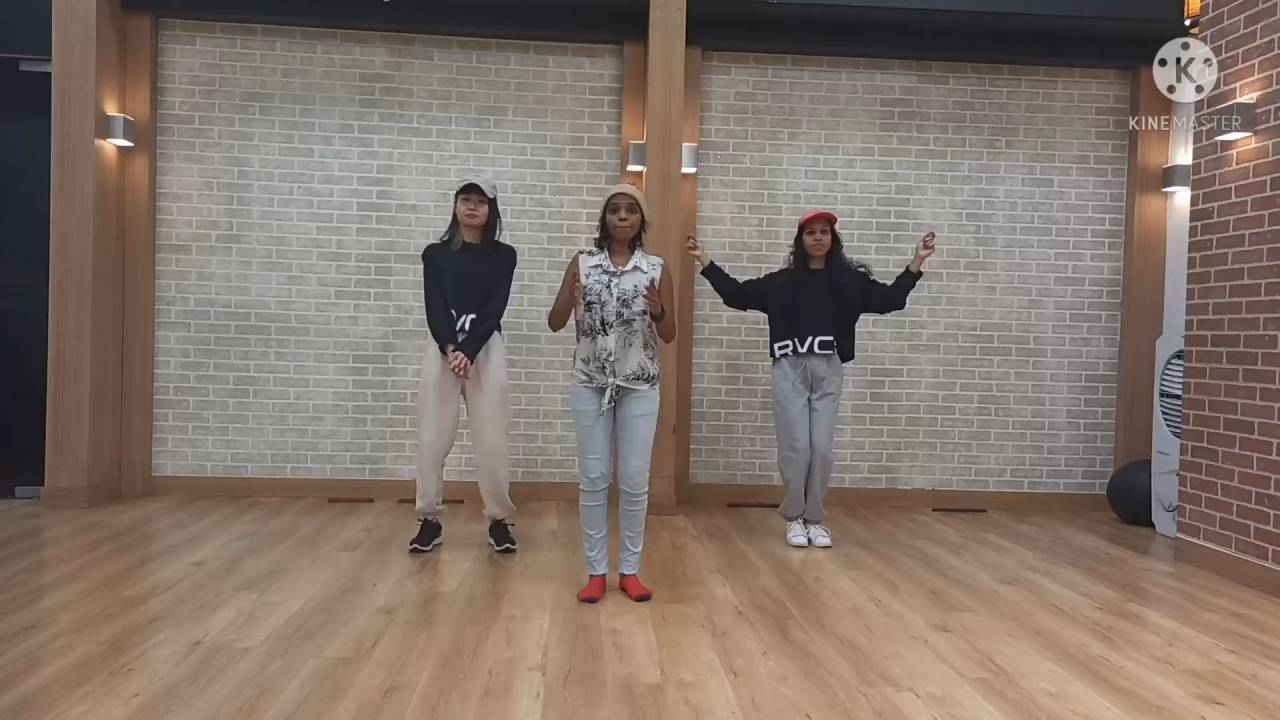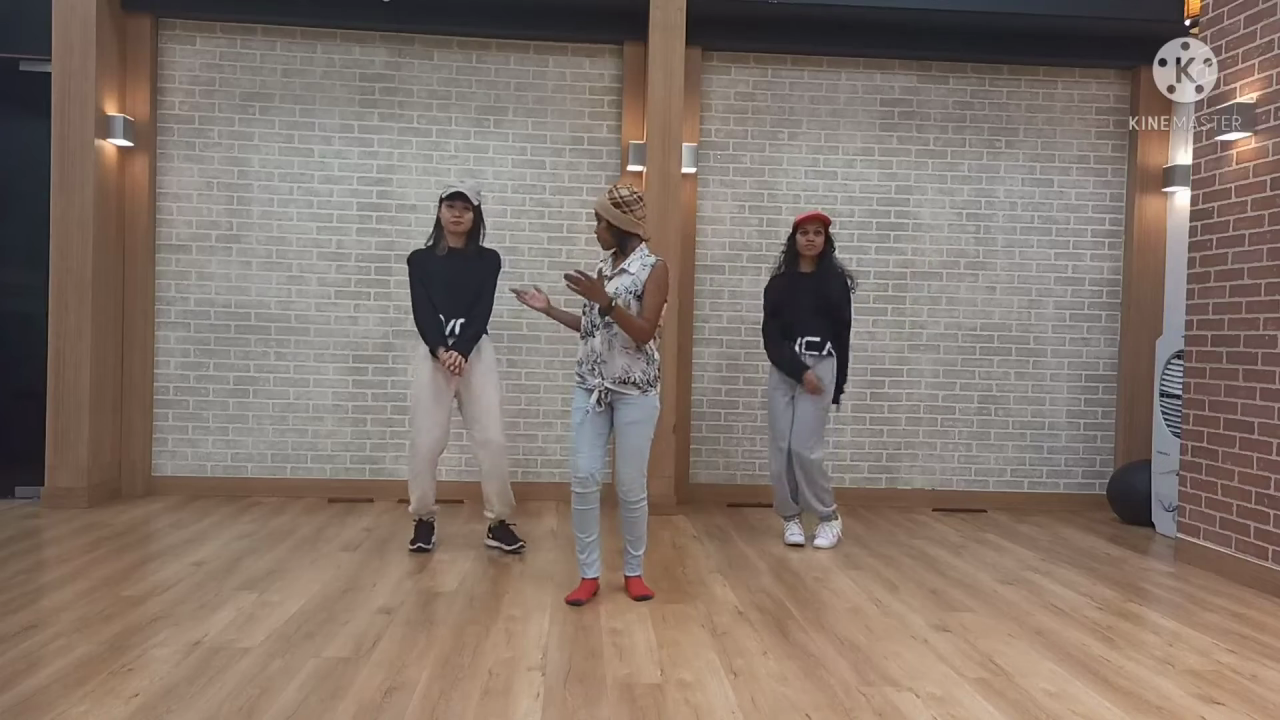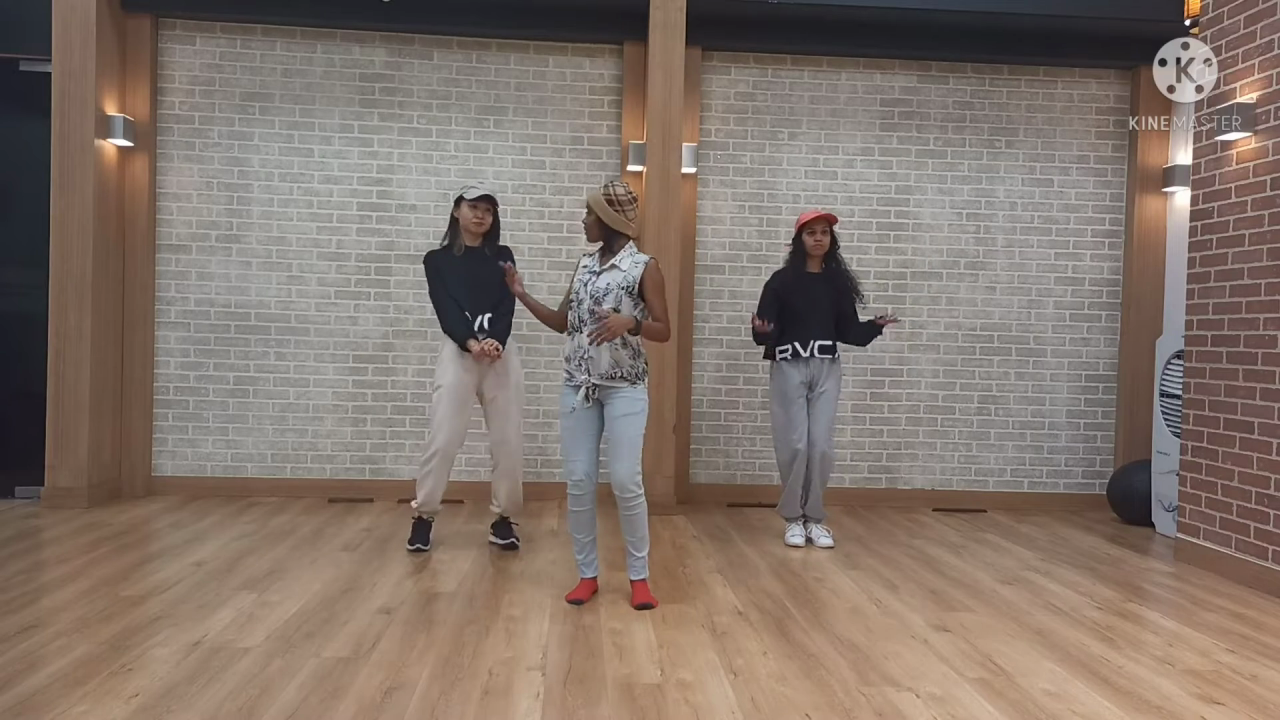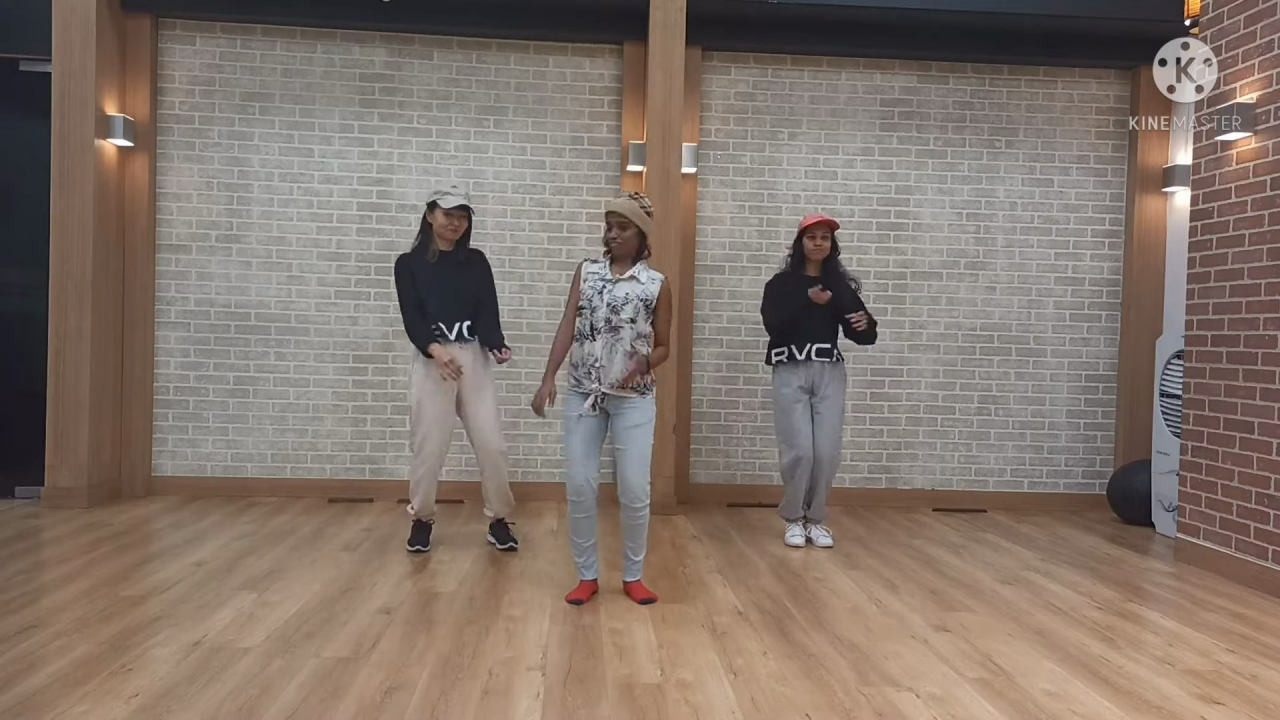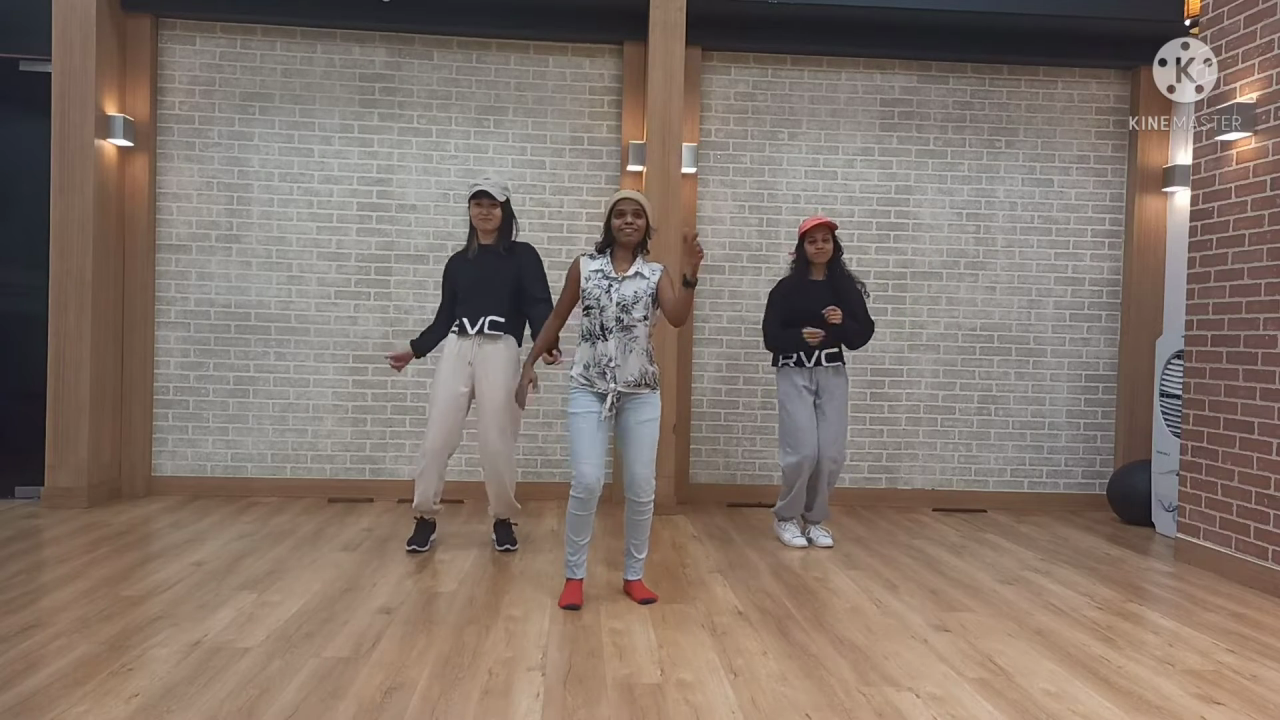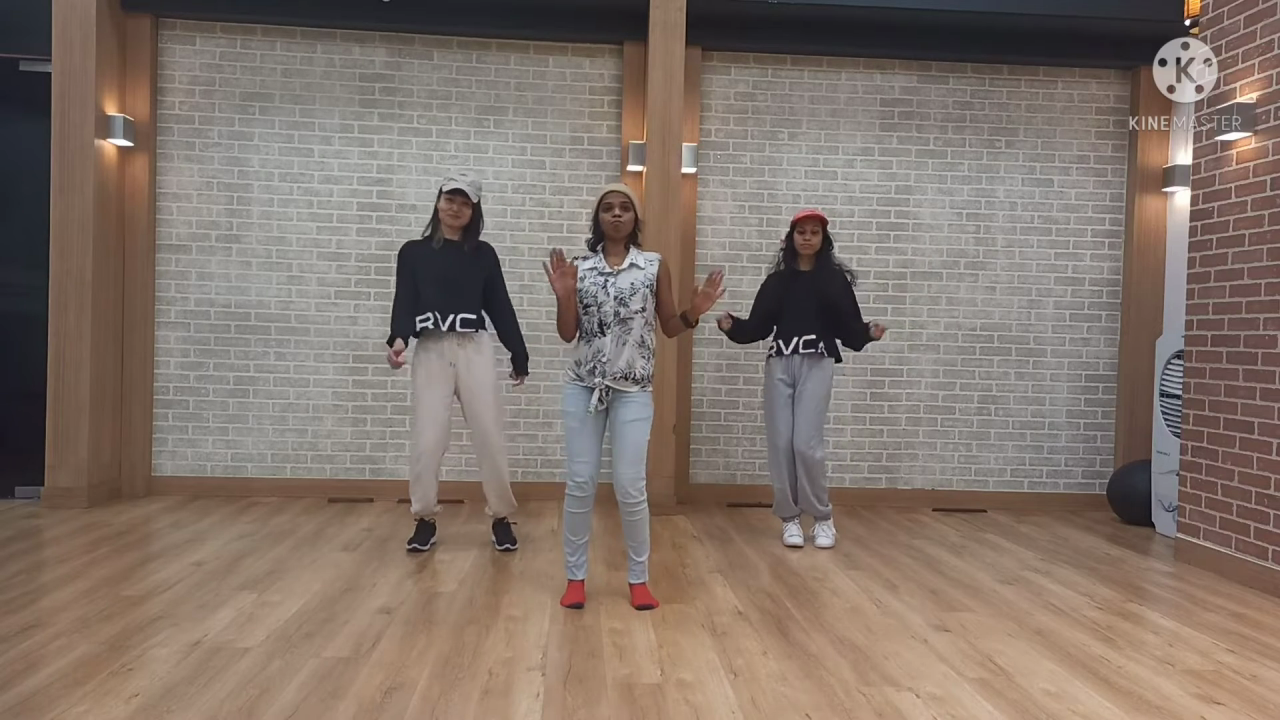
dt=0.7s
person 1, frame 1
left shoulder: (656, 269)
right shoulder: (582, 263)
left elbow: (669, 334)
right elbow: (554, 323)
left wrist: (656, 312)
right wrist: (568, 302)
left hip: (640, 385)
right hip: (591, 384)
left knee: (634, 479)
right knee: (593, 477)
left ankle: (629, 570)
right ankle: (596, 571)
person 1, frame 2
left shoulder: (654, 268)
right shoulder: (603, 269)
left elbow: (643, 333)
left wrist: (605, 301)
right wrist: (548, 309)
left hip: (635, 390)
right hip: (590, 386)
left knee: (631, 485)
right knee: (584, 478)
left ankle: (633, 572)
right ankle: (589, 574)
person 1, frame 3
left shoulder: (644, 267)
right shoulder: (585, 265)
left elbow: (663, 330)
right elbow: (560, 321)
left wrist: (630, 321)
right wrist: (521, 294)
left hip: (624, 387)
right hip: (577, 385)
left knee: (625, 481)
right knee: (578, 480)
left ankle: (639, 576)
right ankle: (588, 574)
person 1, frame 4
left shoulder: (656, 284)
right shoulder: (587, 271)
left elbow: (662, 347)
right elbow: (567, 327)
left wrist: (643, 365)
right wrist: (548, 377)
left hip: (634, 398)
right hip: (583, 393)
left knee: (635, 491)
right knee: (580, 487)
left ankle: (633, 575)
right ankle: (587, 575)
person 1, frame 5
left shoulder: (657, 274)
right shoulder: (583, 267)
left elbow: (678, 318)
right elbow: (557, 318)
left wrist: (690, 274)
right wrist: (530, 362)
left hip: (640, 393)
right hip: (588, 389)
left knee: (641, 488)
right knee: (587, 482)
left ankle: (633, 575)
right ankle: (574, 575)
person 1, frame 6
left shoulder: (655, 265)
right shoulder: (579, 267)
left elbow: (669, 328)
right elbow: (567, 334)
left wrist: (695, 311)
right wrist: (564, 297)
left hip: (633, 389)
right hip: (583, 386)
left knee: (630, 486)
right knee: (580, 482)
left ankle: (638, 578)
right ankle: (576, 577)
person 2, frame 1
left shoulder: (503, 255)
right shoulder: (435, 254)
left elbow: (495, 309)
right elbow: (433, 308)
left wrist: (468, 351)
right wrist: (450, 349)
left hip: (486, 350)
right hip: (442, 349)
left knee: (492, 439)
right knee: (433, 439)
left ankle: (499, 521)
right ankle: (430, 521)
person 2, frame 2
left shoulder: (488, 260)
right shoulder: (420, 259)
left elbow: (482, 311)
right elbow: (421, 312)
left wrist: (460, 351)
right wrist: (441, 351)
left hip: (477, 352)
right hip: (433, 353)
left knee: (492, 439)
right knee: (426, 442)
left ankle: (499, 523)
right ankle: (424, 520)
person 2, frame 3
left shoulder: (502, 256)
right shoulder: (437, 259)
left elbow: (506, 305)
right elbow: (445, 308)
left wrist: (495, 341)
right wrist: (472, 343)
left hip: (499, 351)
right hip: (456, 351)
left knee: (507, 440)
right knee: (444, 437)
left ankle: (503, 519)
right ankle: (423, 517)
person 2, frame 4
left shoulder: (476, 261)
right shoulder: (409, 264)
left elbow: (488, 310)
right elbow: (412, 316)
left wrist: (496, 345)
right wrist: (436, 350)
left hip: (473, 357)
right hip: (431, 358)
left knee: (492, 444)
right knee: (429, 445)
left ankle: (499, 521)
right ankle: (422, 520)
person 2, frame 5
left shoulder: (523, 256)
right shoulder: (458, 261)
left elbow: (538, 304)
right elbow: (446, 313)
left wrist: (546, 343)
right wrist: (415, 349)
left hip: (500, 351)
right hip: (456, 349)
left knee: (497, 442)
right knee: (437, 438)
left ankle: (502, 520)
right ankle: (425, 518)
person 2, frame 6
left shoulder: (483, 254)
right shoulder: (414, 252)
left elbow: (500, 306)
right elbow: (404, 302)
left wrist: (519, 357)
right wrist: (398, 339)
left hip: (474, 349)
right hip: (430, 351)
left knee: (490, 438)
right knee: (428, 440)
left ankle: (501, 519)
right ankle: (425, 520)
person 3, frame 1
left shoulder: (849, 279)
right shoulder: (784, 281)
left elbow: (887, 300)
right elbow: (739, 295)
left wrist: (915, 266)
right wrist: (707, 264)
left hip: (829, 370)
right hip: (790, 369)
left knee: (822, 448)
right knee: (795, 447)
left ankle: (815, 519)
right ankle: (794, 518)
person 3, frame 2
left shoulder: (835, 281)
right shoulder: (779, 283)
left elbow: (842, 334)
right elbow: (771, 332)
left wrist: (838, 387)
right wrist: (798, 370)
left hip: (820, 367)
right hip: (783, 371)
left knee: (804, 447)
right knee: (781, 447)
left ankle: (828, 517)
right ankle: (791, 517)
person 3, frame 3
left shoulder: (839, 282)
right shoulder: (782, 280)
left elbow: (846, 330)
right elbow: (768, 328)
left wrist: (875, 326)
right wrist: (760, 330)
left hip: (826, 369)
right hip: (788, 367)
left knee: (821, 446)
right knee: (792, 445)
left ankle: (815, 518)
right ankle: (793, 518)
person 3, frame 4
left shoulder: (840, 285)
right shoulder: (782, 283)
left elbow: (861, 332)
right elbow: (772, 323)
left wrist: (866, 324)
right wrist: (808, 302)
left hip: (829, 371)
right hip: (790, 371)
left knee: (827, 451)
right knee: (798, 450)
left ankle: (815, 519)
right ankle: (793, 518)
person 3, frame 5
left shoulder: (846, 287)
right shoulder: (787, 288)
left elbow: (861, 336)
right elbow: (772, 337)
left wrist: (843, 323)
right wrist: (799, 337)
left hip: (833, 374)
right hip: (794, 374)
left knee: (832, 453)
right knee: (802, 452)
left ankle: (814, 519)
right ankle: (786, 518)
person 3, frame 6
left shoulder: (836, 280)
right shoulder: (777, 280)
left elbow: (848, 328)
right elbow: (758, 326)
left wrist: (869, 332)
right wrist: (731, 325)
left hip: (817, 365)
right hip: (779, 364)
left knee: (806, 444)
right knee: (780, 444)
left ankle: (822, 517)
right ankle: (790, 518)
